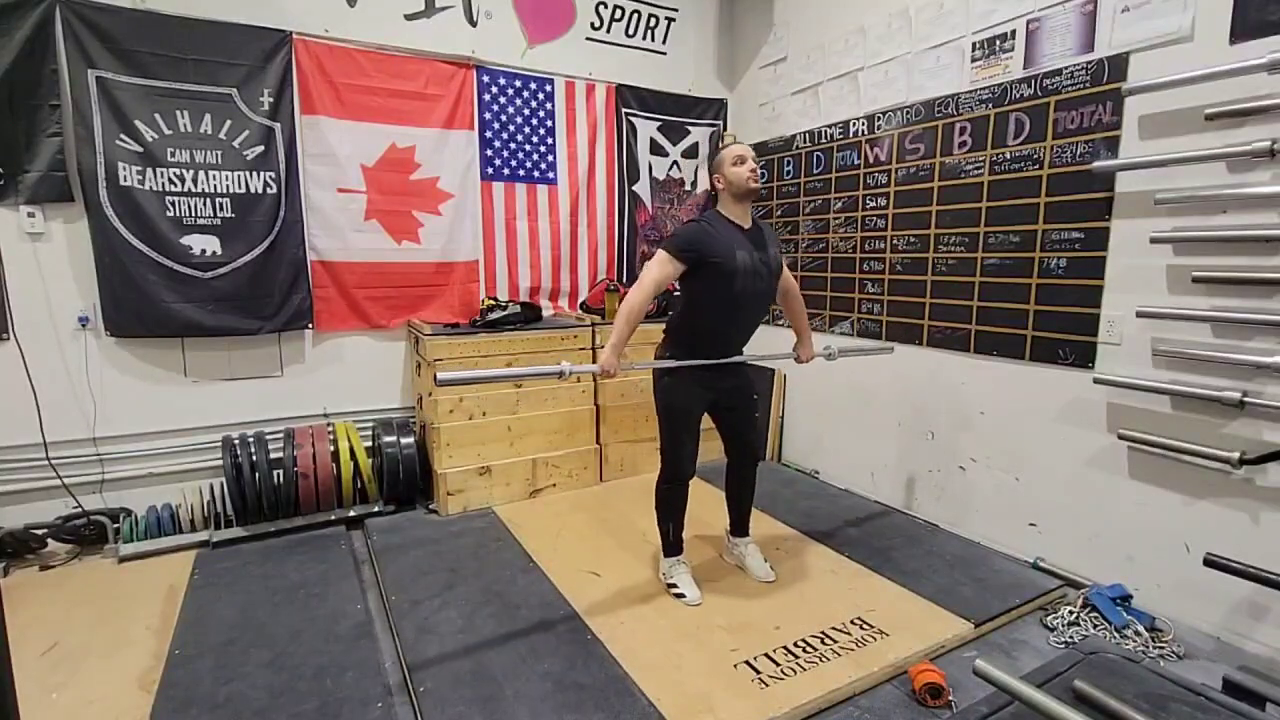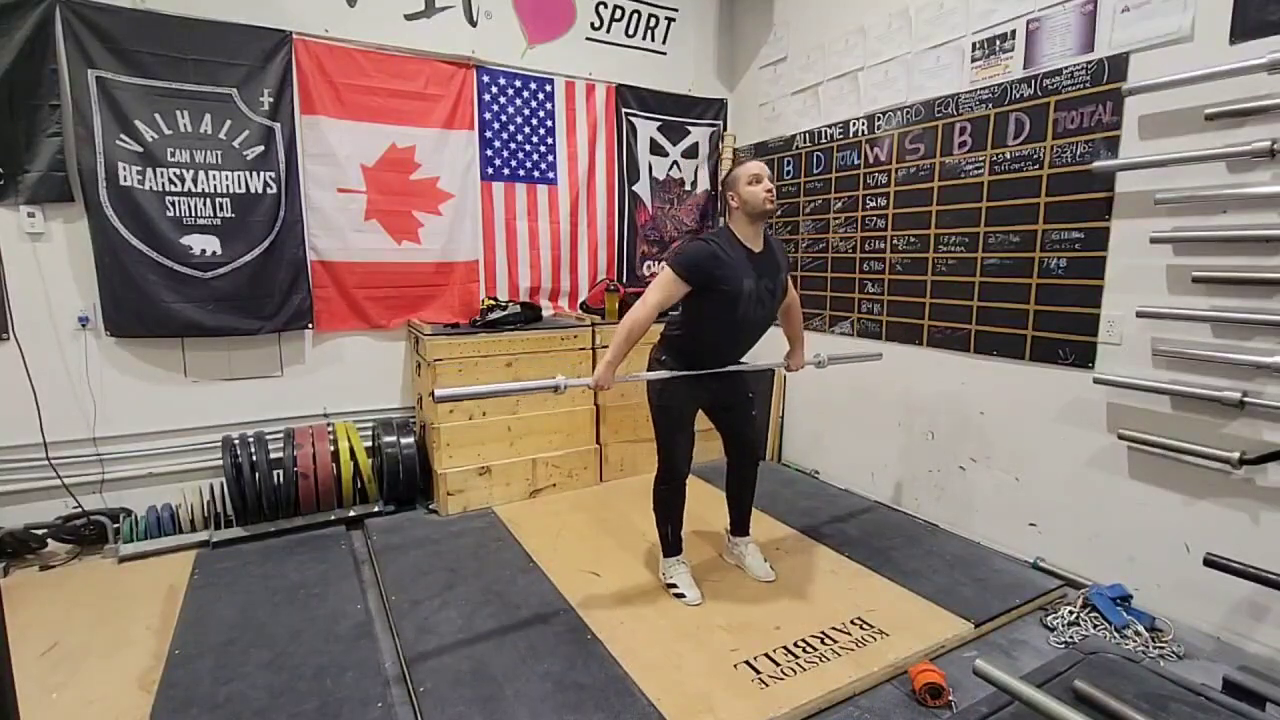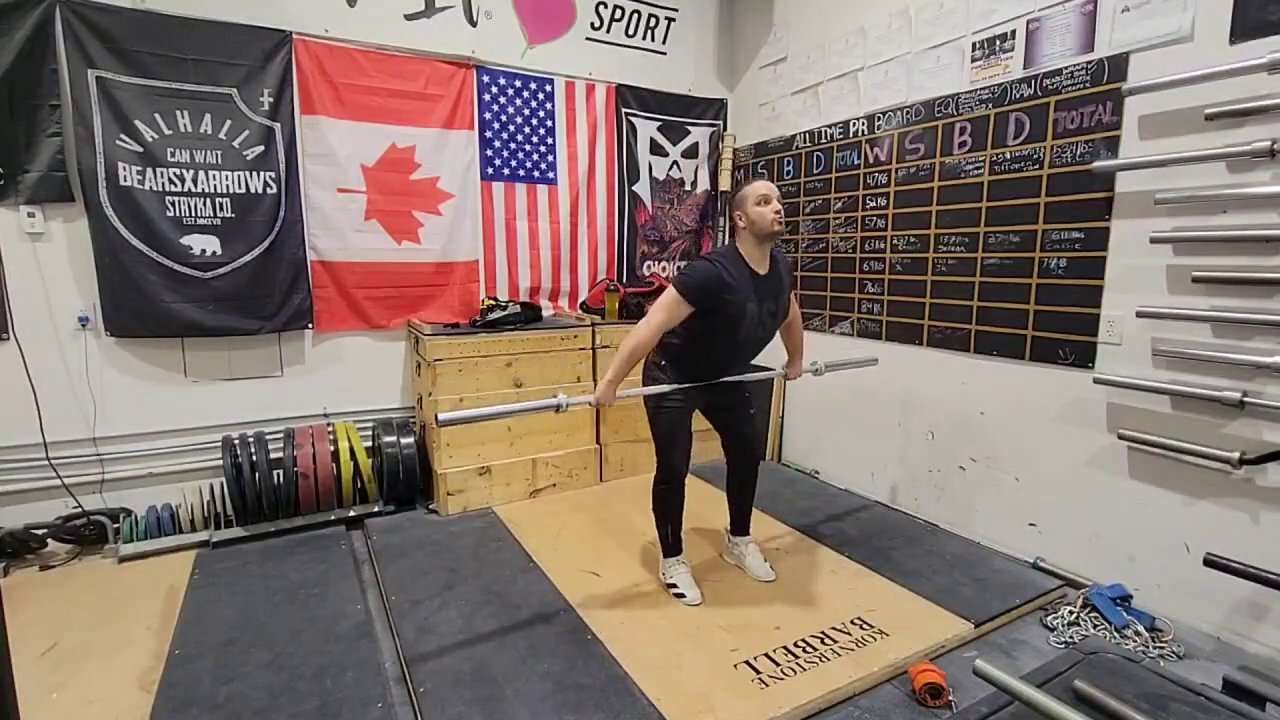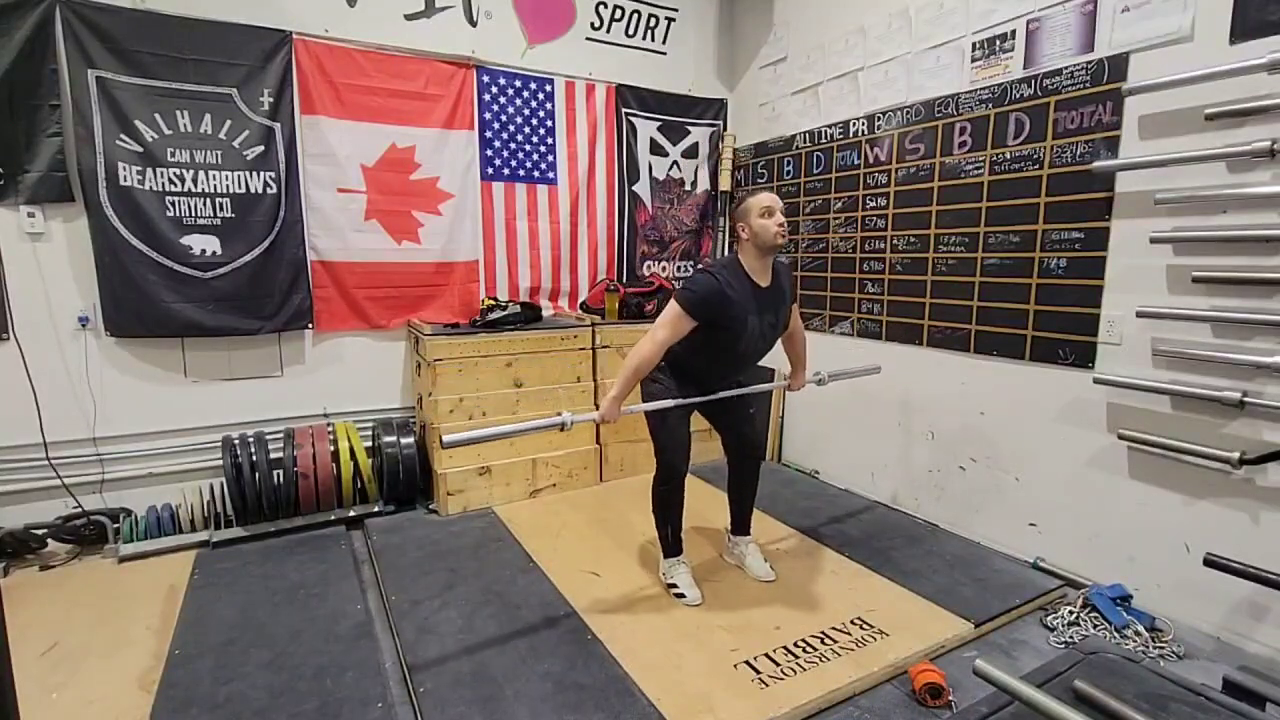
dt=0.2s
person 1, frame 1
left shoulder: (765, 237)
right shoulder: (699, 234)
left elbow: (787, 289)
right elbow: (645, 288)
left wrist: (804, 339)
right wrist: (614, 349)
left hip: (730, 366)
right hip: (683, 368)
left knee: (747, 453)
right knee: (679, 465)
left ankle: (739, 541)
right ankle: (672, 560)
person 1, frame 2
left shoulder: (775, 252)
right shoulder: (707, 252)
left elbow: (788, 302)
right elbow: (649, 306)
left wrist: (797, 349)
right wrist: (609, 364)
left hip: (726, 369)
right hip: (677, 370)
left knee: (747, 451)
right knee: (676, 465)
left ankle: (738, 540)
right ankle: (672, 560)
person 1, frame 3
left shoulder: (781, 268)
right shoulder: (712, 272)
left elbow: (790, 316)
right elbow: (653, 325)
left wrist: (796, 361)
right wrist: (610, 382)
left hip: (725, 376)
right hip: (674, 375)
left knee: (748, 451)
right knee: (674, 466)
left ankle: (739, 541)
right ankle: (672, 561)
person 1, frame 4
left shoulder: (783, 278)
right shoulder: (714, 284)
left elbow: (792, 328)
right elbow: (656, 340)
left wrist: (799, 372)
right wrist: (615, 398)
left hip: (724, 381)
right hip: (672, 378)
left knee: (750, 449)
right knee: (673, 464)
left ankle: (739, 540)
right ankle: (672, 561)
